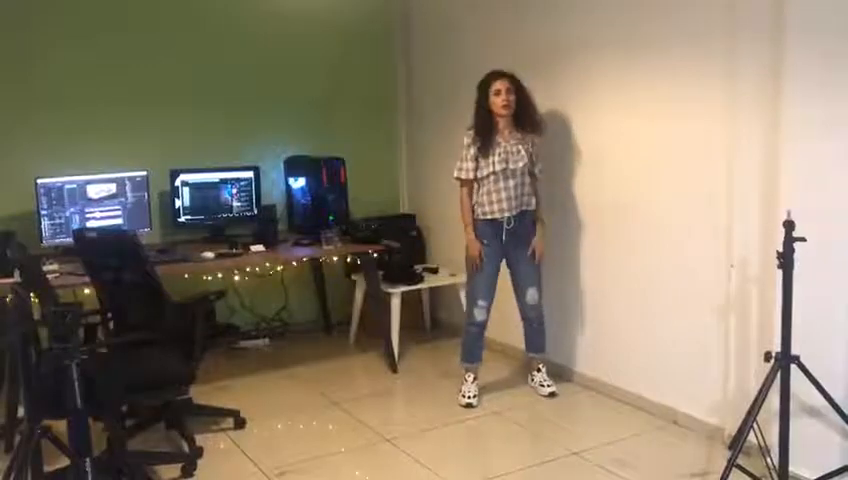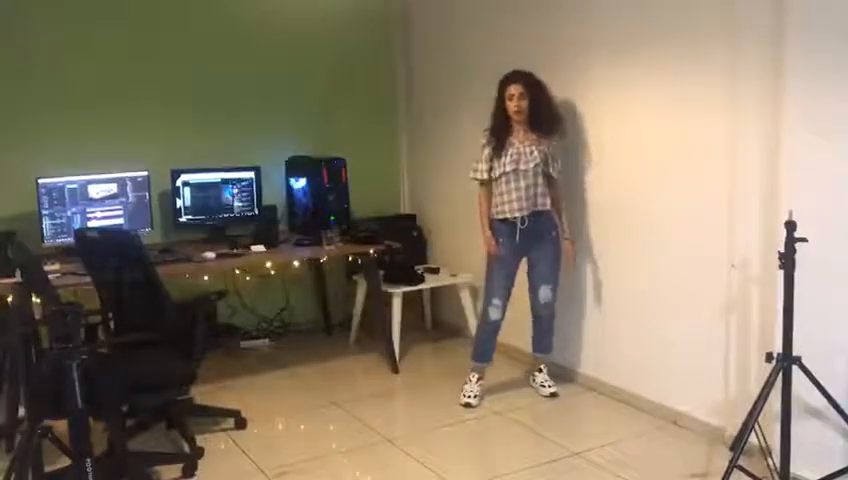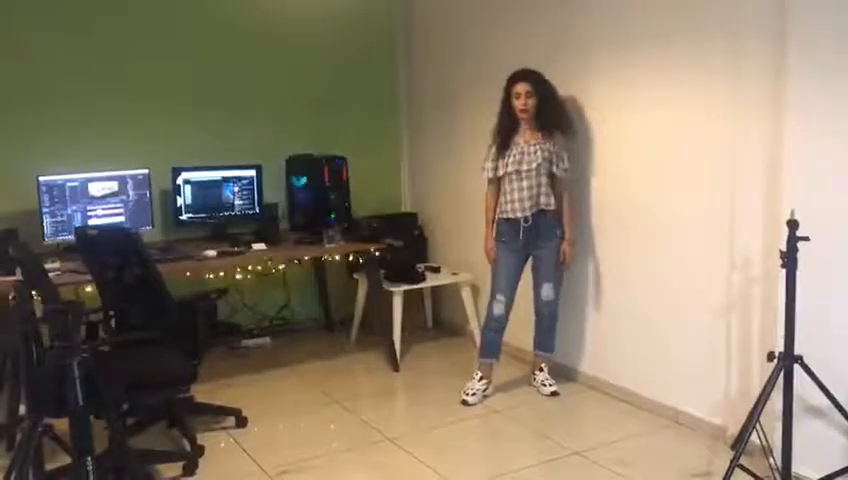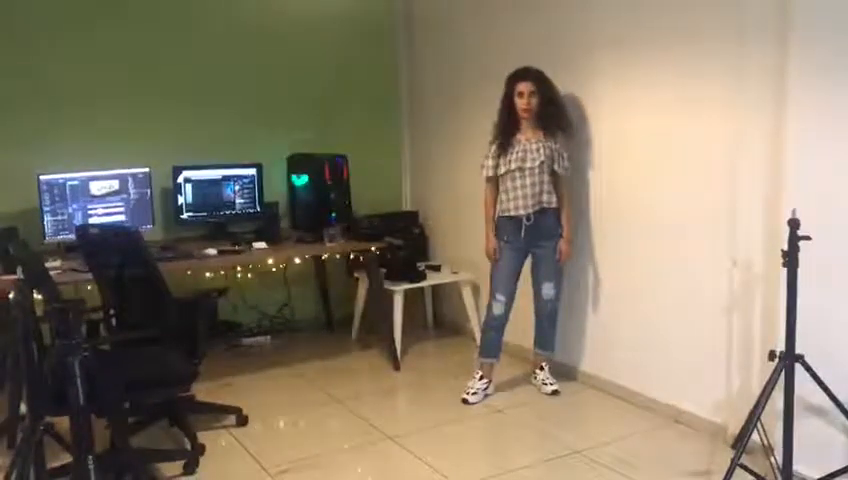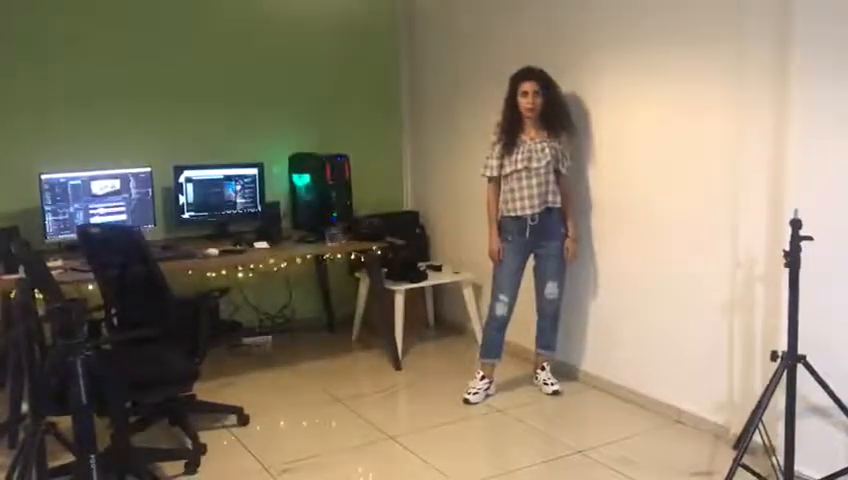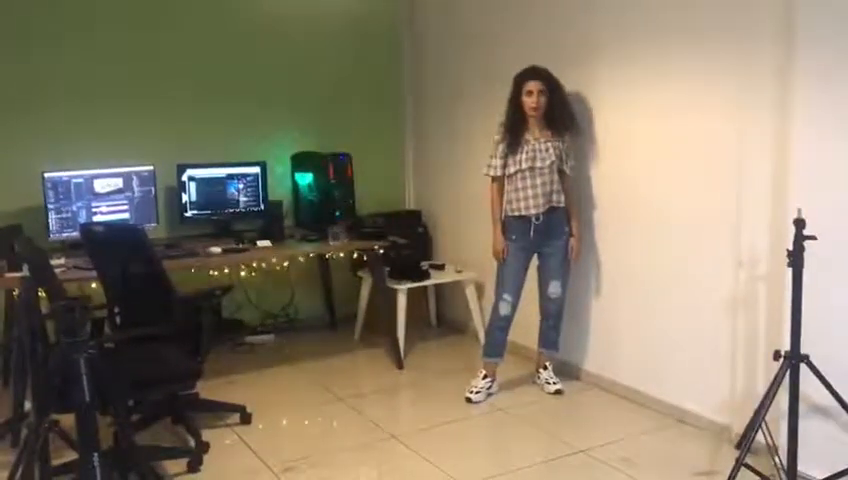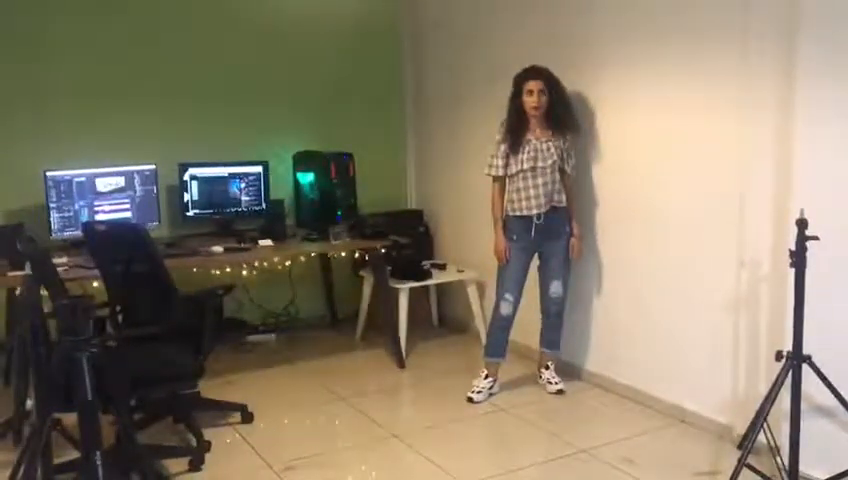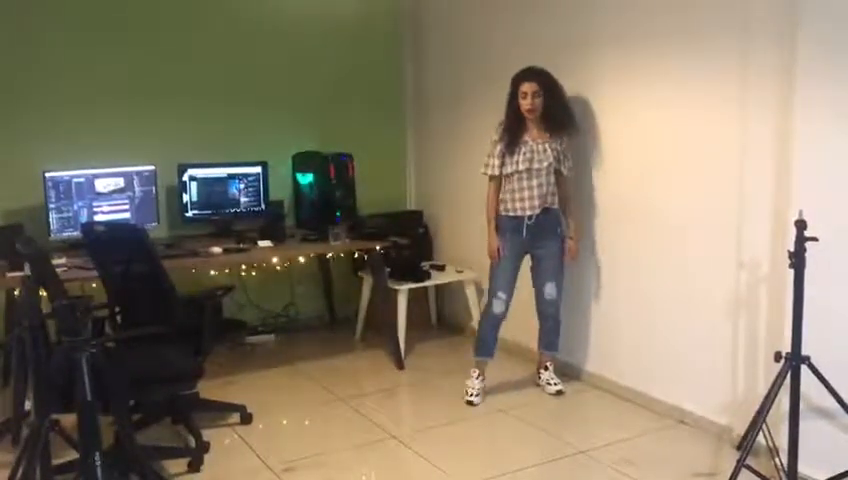
dt=0.5s
person 1, frame 1
left shoulder: (528, 139)
right shoulder: (475, 139)
left elbow: (533, 188)
right elbow: (465, 190)
left wrist: (540, 229)
right wrist: (470, 235)
left hip: (522, 229)
right hip: (487, 230)
left knee: (532, 303)
right knee: (479, 307)
left ankle: (537, 370)
right ankle: (470, 378)
person 1, frame 2
left shoulder: (546, 141)
right shoulder: (493, 142)
left elbow: (554, 190)
right elbow: (484, 190)
left wrist: (565, 233)
right wrist: (487, 233)
left hip: (541, 229)
right hip: (505, 230)
left knee: (544, 303)
right knee: (493, 307)
left ankle: (539, 371)
right ankle: (476, 377)
person 1, frame 3
left shoulder: (553, 140)
right shoulder: (501, 142)
left elbow: (562, 191)
right elbow: (492, 190)
left wrist: (568, 236)
right wrist: (489, 235)
left hip: (546, 229)
right hip: (510, 230)
left knee: (547, 303)
right knee: (499, 304)
left ankle: (540, 370)
right ankle: (483, 377)
person 1, frame 4
left shoulder: (554, 139)
right shoulder: (501, 140)
left elbow: (561, 189)
right elbow: (491, 189)
left wrist: (566, 233)
right wrist: (489, 233)
left hip: (546, 227)
right hip: (510, 228)
left knee: (548, 301)
right knee: (499, 303)
left ankle: (541, 369)
right ankle: (484, 376)
person 1, frame 5
left shoulder: (556, 139)
right shoulder: (503, 139)
left elbow: (563, 188)
right elbow: (493, 188)
left wrist: (571, 232)
right wrist: (493, 234)
left hip: (550, 228)
right hip: (514, 228)
left knee: (550, 301)
right knee: (501, 304)
left ankle: (542, 368)
right ankle: (485, 376)
person 1, frame 6
left shoulder: (560, 138)
right shoulder: (507, 138)
left elbow: (566, 186)
right elbow: (496, 187)
left wrist: (575, 230)
right wrist: (497, 232)
left hip: (554, 227)
right hip: (518, 228)
left knee: (553, 300)
right knee: (505, 302)
left ankle: (544, 368)
right ankle: (488, 375)
person 1, frame 7
left shoulder: (561, 137)
right shoulder: (508, 138)
left elbow: (568, 184)
right elbow: (498, 187)
left wrist: (575, 229)
right wrist: (499, 233)
left hip: (555, 226)
right hip: (519, 227)
left knee: (554, 300)
right knee: (506, 302)
left ankle: (546, 367)
right ankle: (489, 375)
person 1, frame 8
left shoulder: (558, 138)
right shoulder: (505, 137)
left elbow: (563, 187)
right elbow: (493, 186)
left wrist: (571, 230)
right wrist: (491, 231)
left hip: (548, 227)
right hip: (511, 227)
left knee: (550, 301)
right knee: (497, 302)
left ankle: (545, 369)
right ankle: (478, 374)
